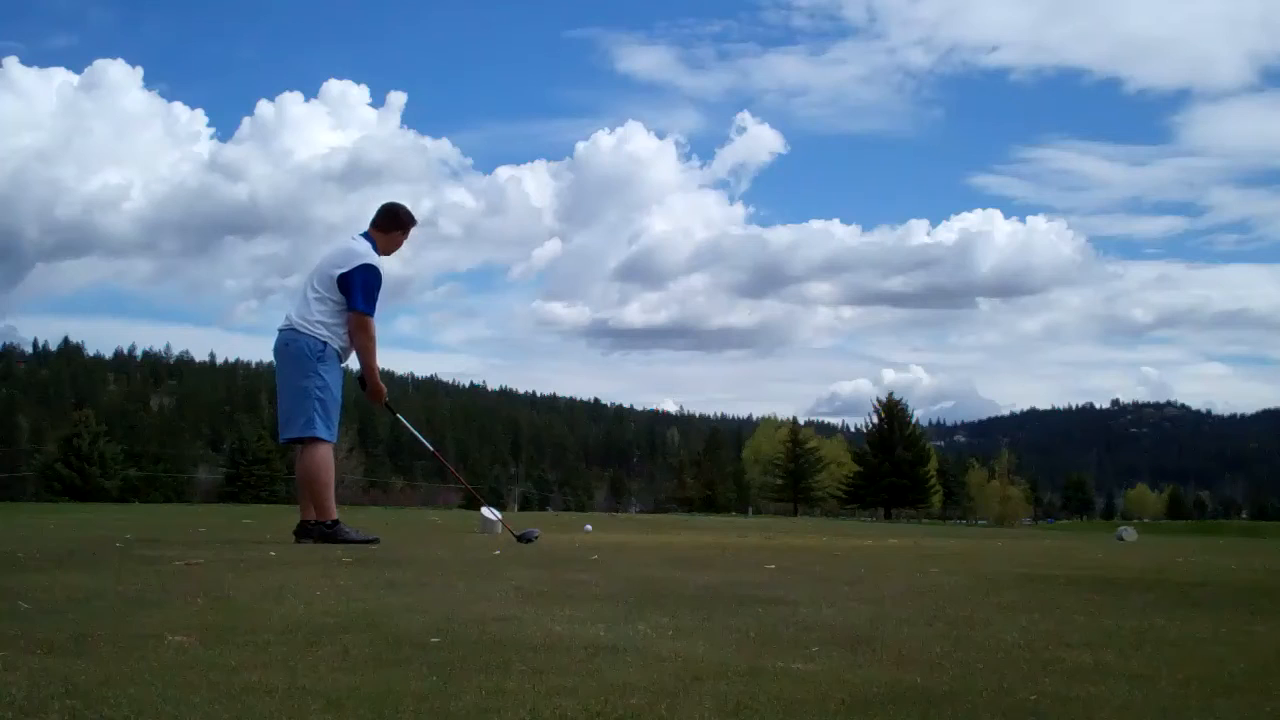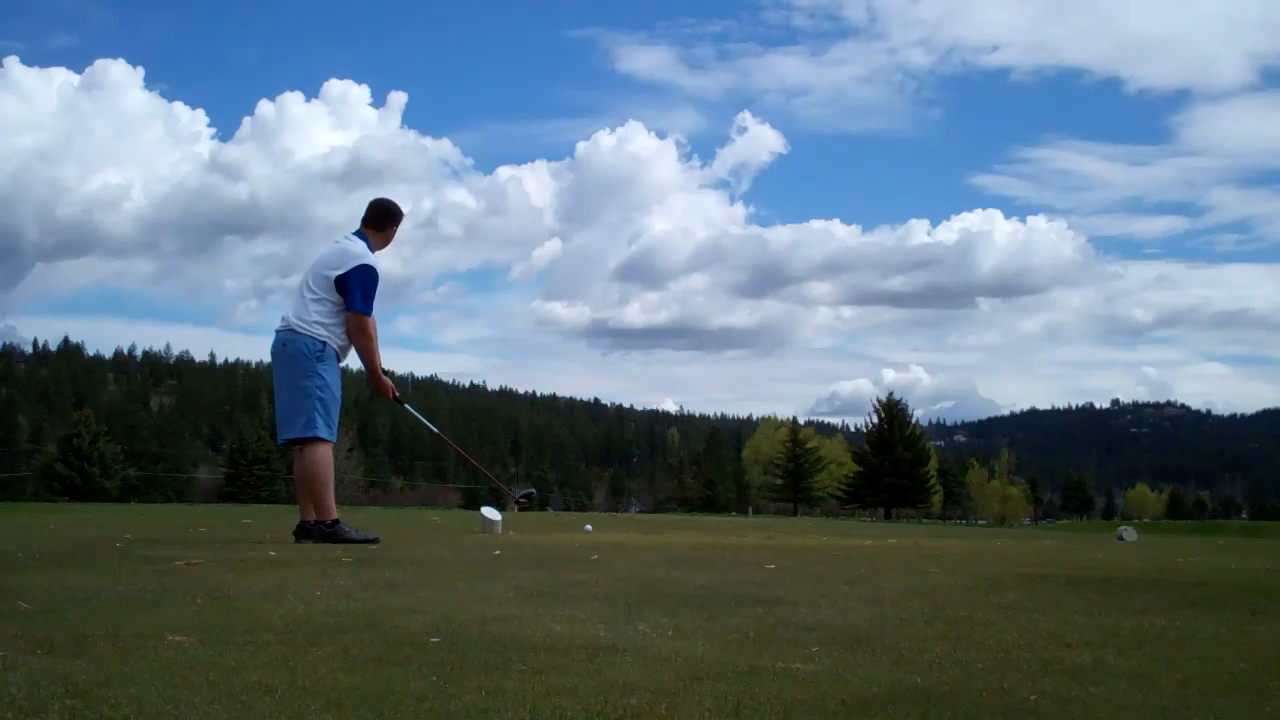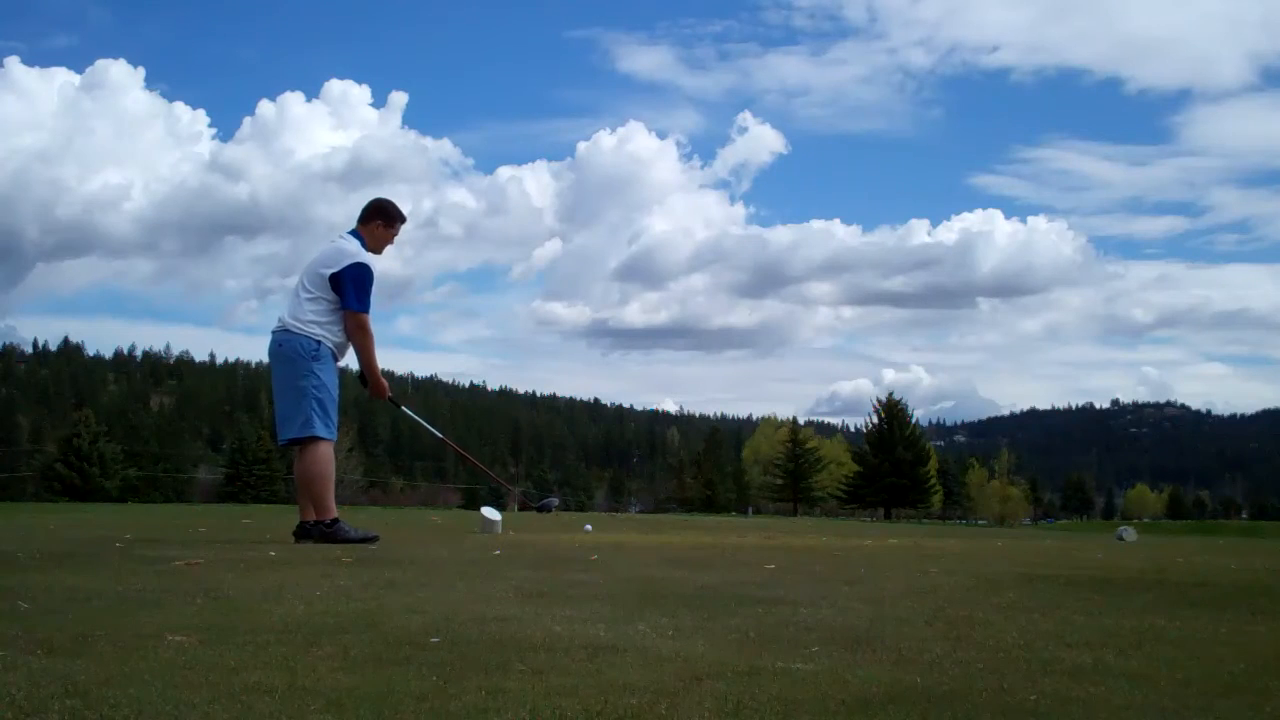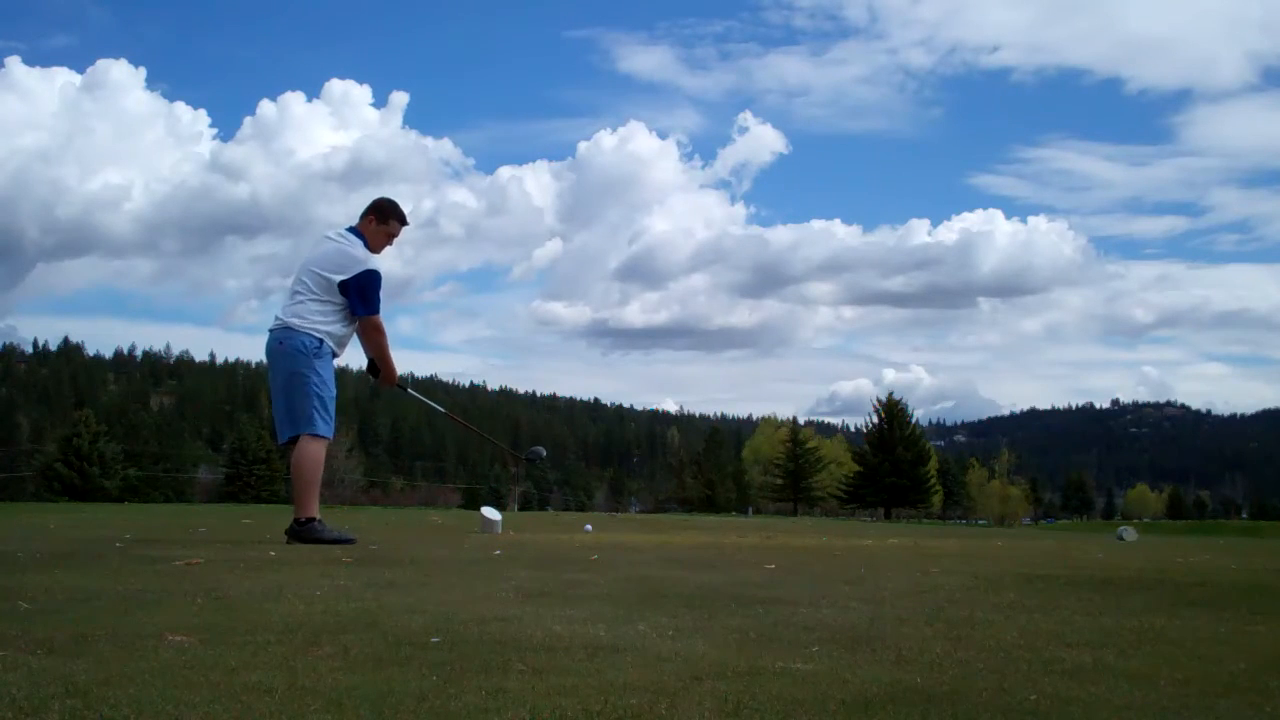
dt=0.5s
person 1, frame 1
left shoulder: (350, 249)
right shoulder: (367, 264)
right elbow: (360, 327)
left wrist: (368, 374)
right wrist: (373, 379)
left hip: (296, 342)
right hip: (313, 347)
left knee: (310, 438)
right knee: (319, 437)
left ankle: (309, 522)
right ankle: (328, 523)
person 1, frame 2
left shoulder: (342, 248)
right shoulder: (363, 263)
left elbow: (362, 323)
right elbow: (359, 328)
left wrist: (374, 369)
right wrist: (377, 376)
left hip: (293, 344)
right hip: (311, 348)
left knee: (308, 437)
right knee: (319, 436)
left ankle: (308, 522)
right ankle: (328, 523)
person 1, frame 3
left shoulder: (339, 248)
right shoulder: (357, 262)
left elbow: (348, 323)
right elbow: (358, 327)
left wrist: (366, 372)
right wrist: (375, 377)
left hip: (291, 345)
right hip: (307, 348)
left knee: (309, 438)
right knee: (320, 436)
left ankle: (308, 523)
right ankle: (328, 523)
person 1, frame 4
left shoulder: (333, 241)
right shoulder: (363, 265)
right elbow: (372, 327)
left wrist: (373, 361)
right wrist: (388, 370)
left hip: (285, 342)
right hip: (306, 346)
left knee: (309, 434)
right knee: (315, 433)
left ankle: (305, 522)
right ankle: (305, 522)
